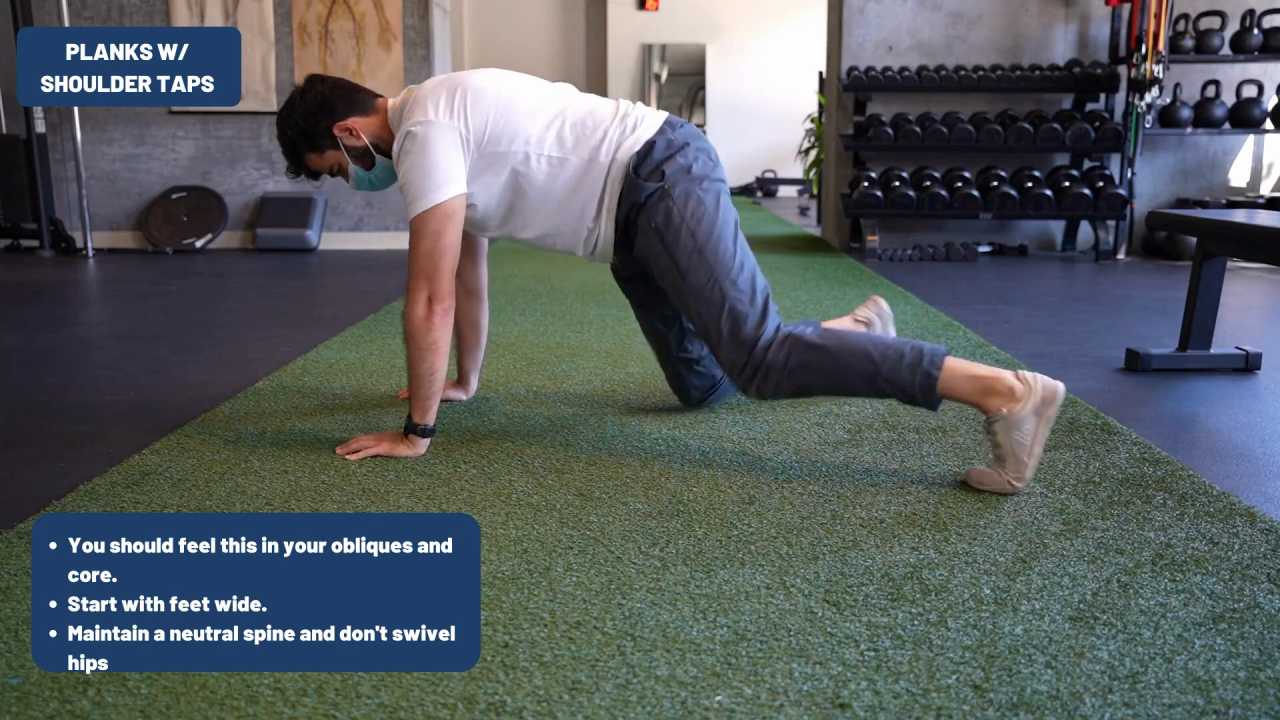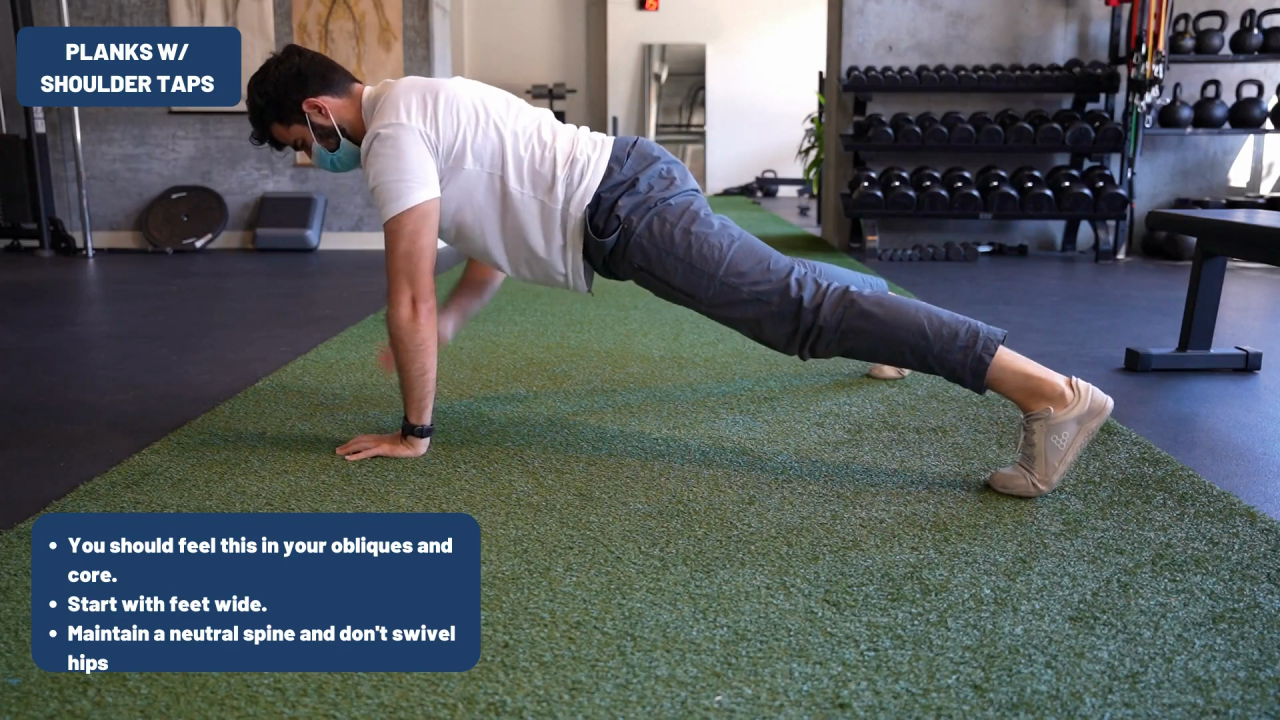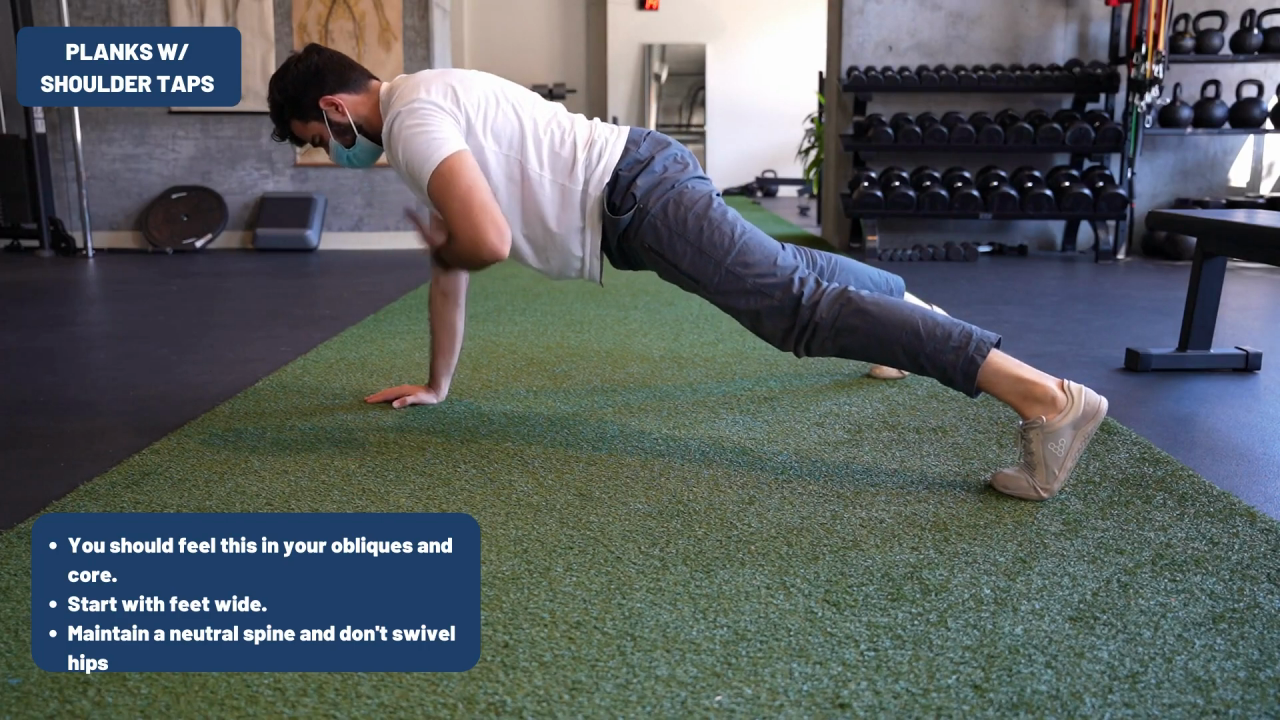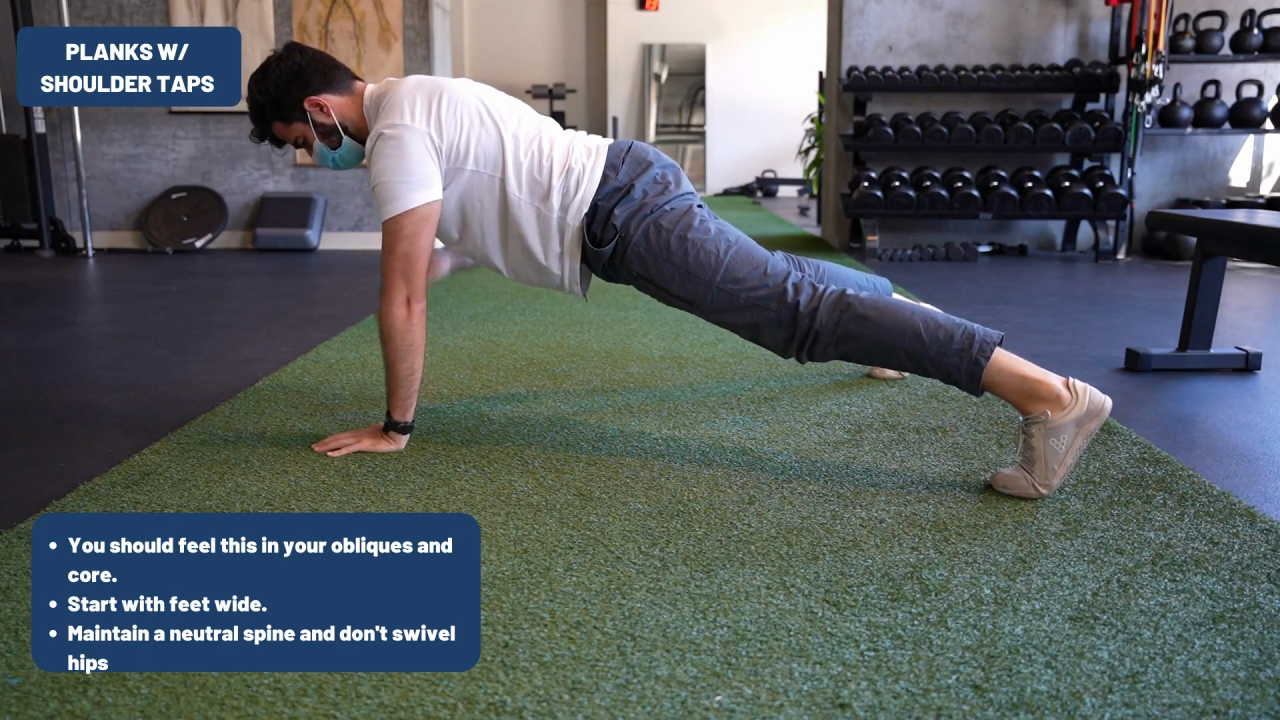
dt=1s
person 1, frame 1
left shoulder: (420, 134)
right shoulder: (441, 117)
left elbow: (432, 296)
right elbow: (468, 271)
left wrist: (415, 429)
right wrist: (462, 380)
left hip: (658, 178)
right hip: (652, 180)
left knee: (759, 360)
right knee: (700, 384)
left ankle: (1006, 394)
right ankle: (857, 331)
person 1, frame 2
left shoulder: (390, 135)
right shoulder: (413, 107)
left elbow: (408, 297)
right elbow: (494, 227)
left wrist: (414, 430)
right wrist: (446, 319)
left hip: (622, 211)
right hip: (630, 183)
left knee: (795, 308)
right knee: (775, 278)
left ankle: (1051, 395)
right ankle: (904, 308)
person 1, frame 3
left shoulder: (411, 119)
right shoulder: (424, 108)
left elbow: (487, 244)
right elbow: (453, 263)
left wrist: (440, 246)
right wrist: (435, 383)
left hip: (639, 194)
right hip: (640, 188)
left knee: (796, 303)
right knee: (784, 269)
left ankle: (1045, 397)
right ankle: (908, 305)
person 1, frame 4
left shoulder: (396, 136)
right shoulder: (416, 104)
left elbow: (401, 298)
right elbow: (494, 210)
left wrist: (395, 424)
right wrist: (437, 259)
left hip: (623, 218)
right hip: (629, 182)
left knee: (793, 310)
right knee: (775, 278)
left ankle: (1048, 394)
right ankle: (899, 306)
